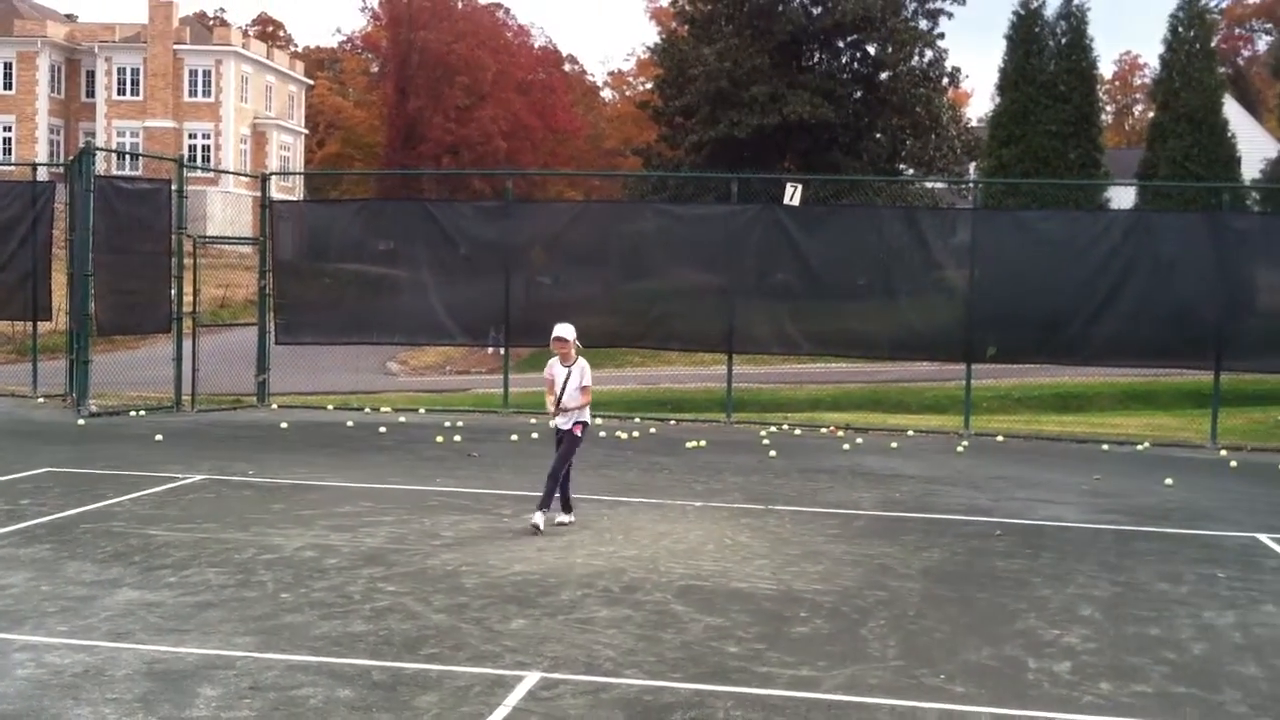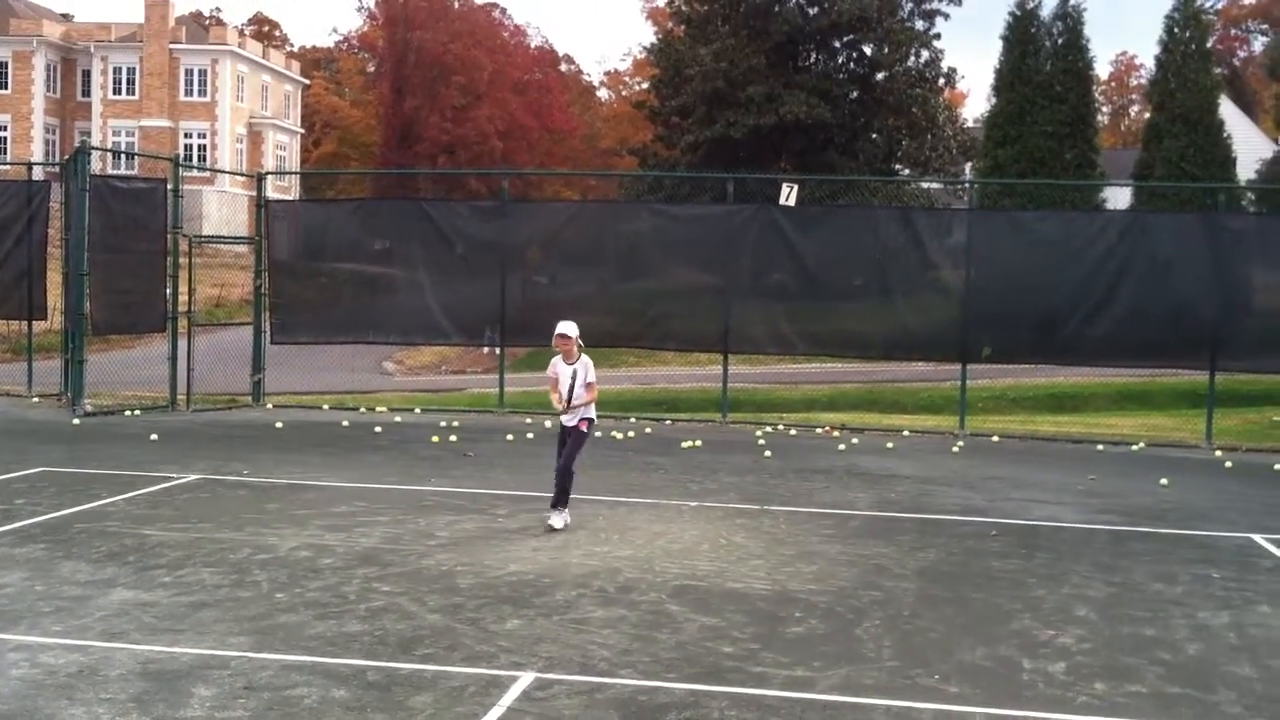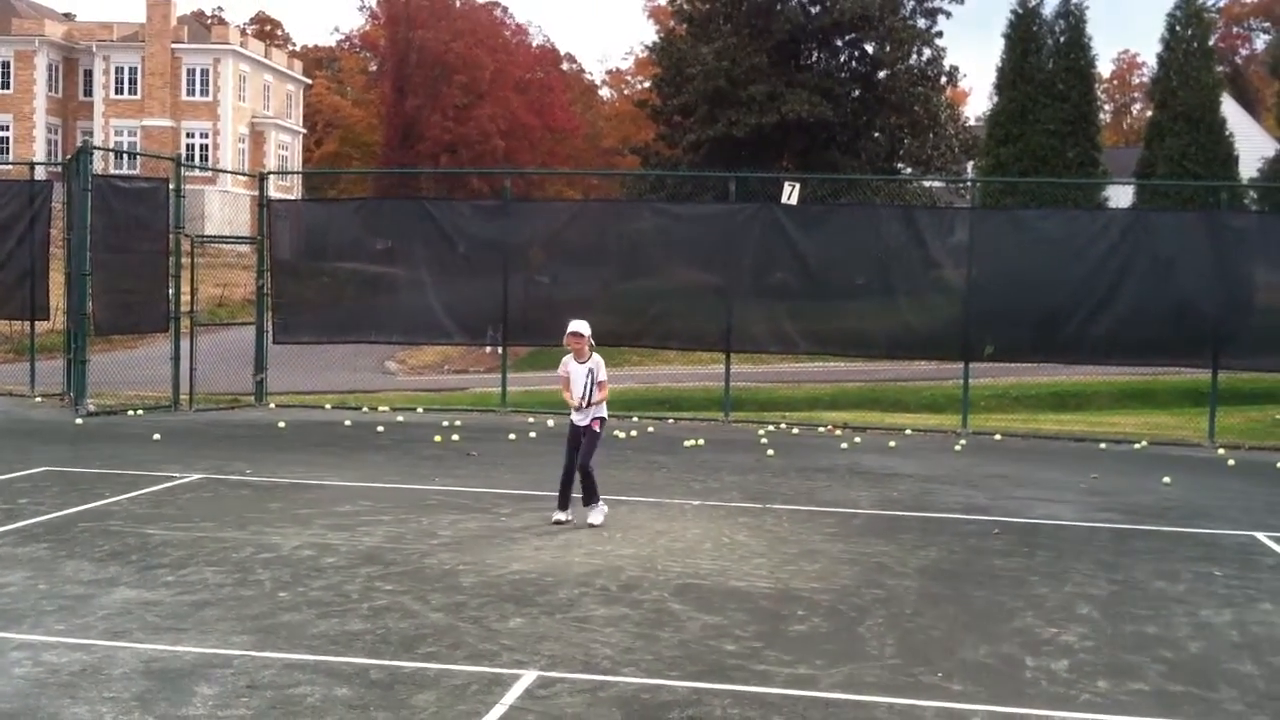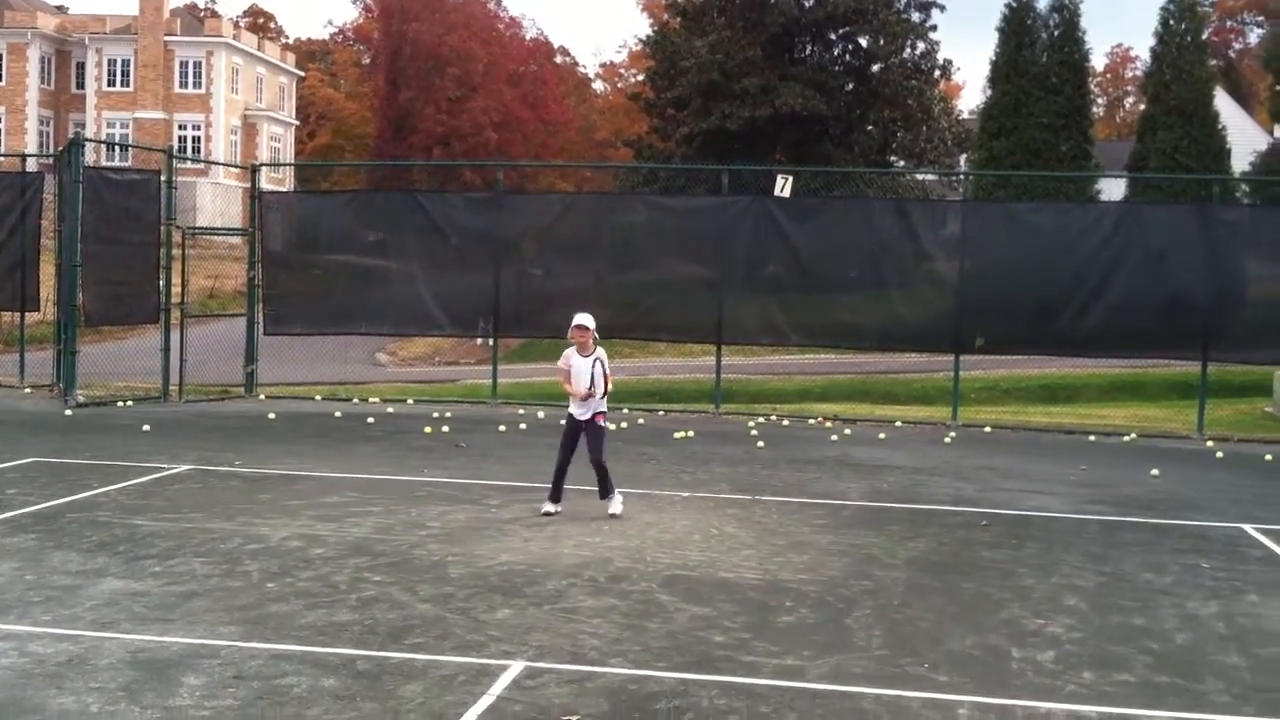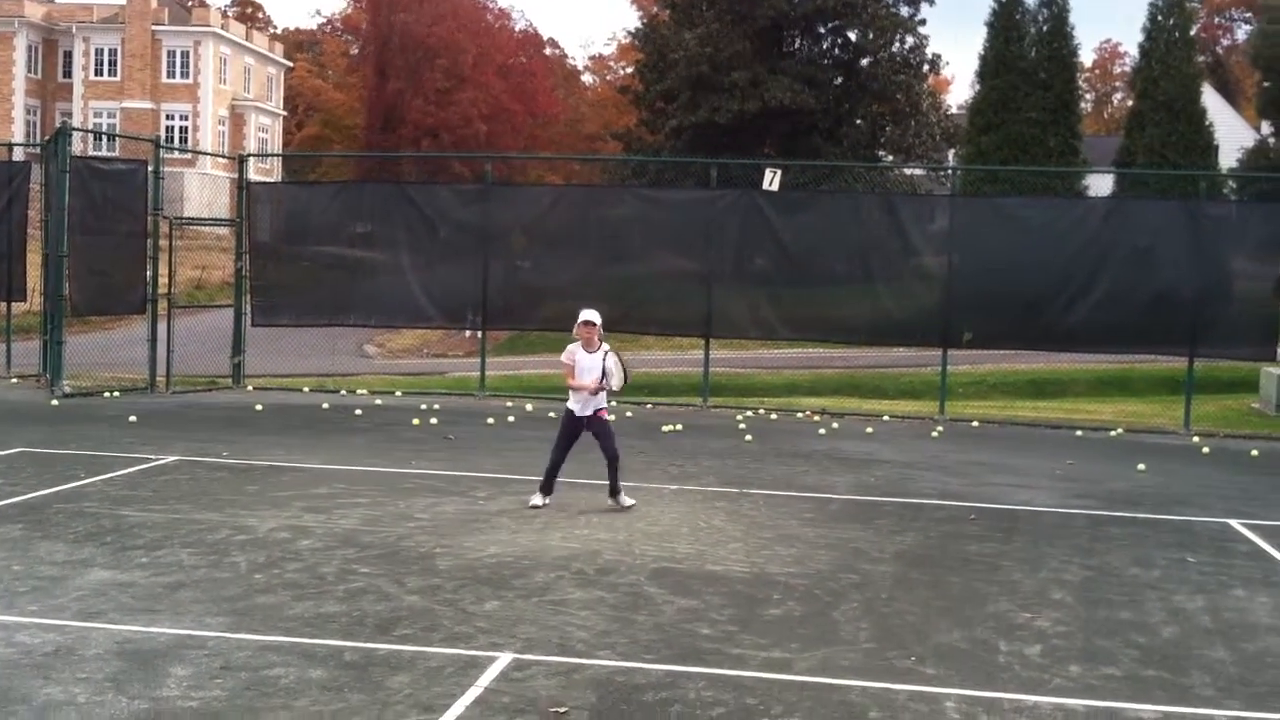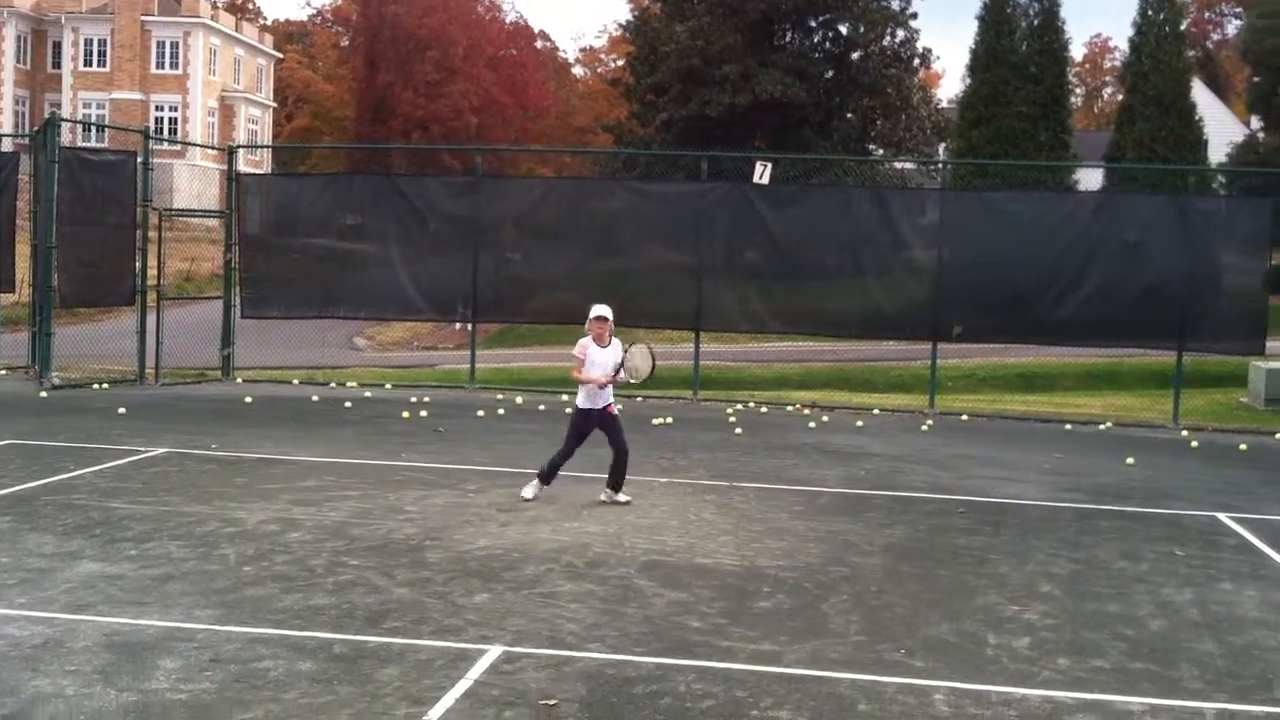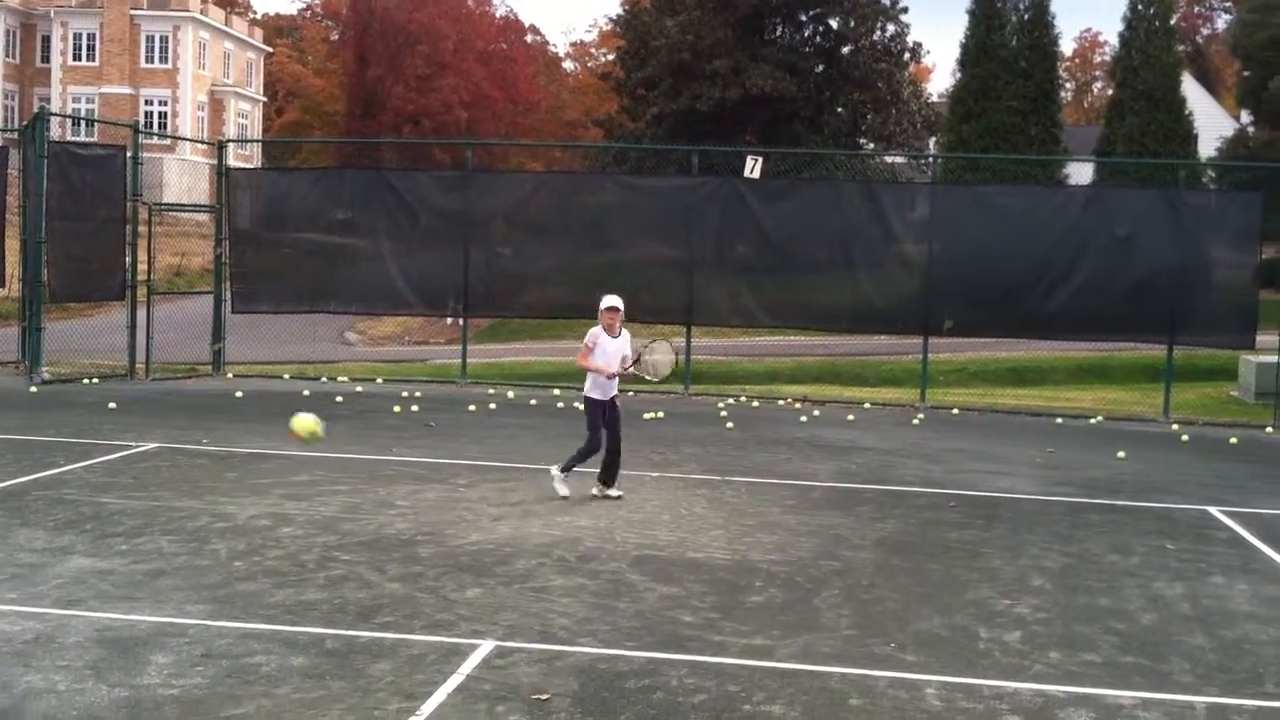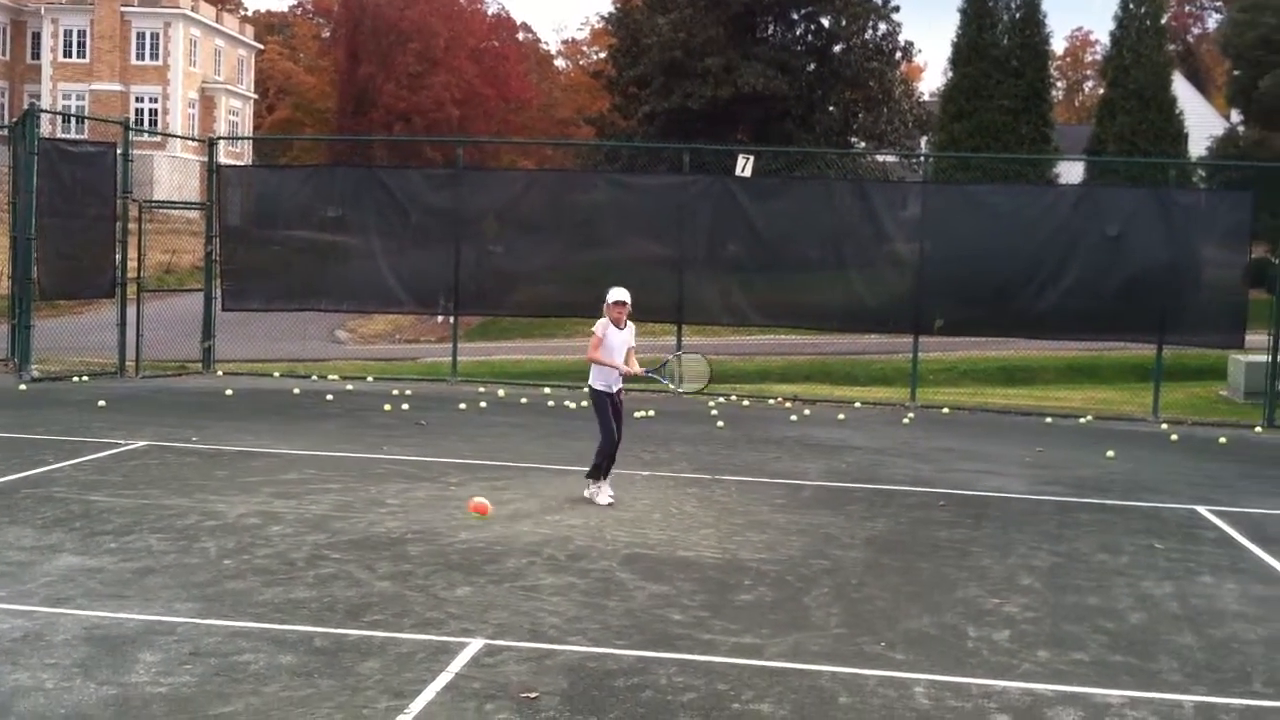
dt=0.1s
person 1, frame 1
left shoulder: (582, 365)
right shoulder: (552, 364)
left elbow: (587, 398)
right elbow: (550, 393)
left wrist: (569, 407)
right wrist: (551, 407)
left hip: (578, 422)
right hip: (560, 423)
left knee: (557, 468)
right knee: (561, 469)
left ankle: (542, 512)
right ankle: (567, 511)
person 1, frame 2
left shoulder: (585, 362)
right shoulder: (555, 363)
left elbow: (593, 395)
right elbow: (553, 392)
left wrist: (576, 404)
right wrist: (558, 405)
left hip: (583, 419)
right hip: (565, 420)
left knee: (565, 465)
right knee: (562, 466)
left ankle: (558, 509)
right ankle: (560, 510)
person 1, frame 3
left shoulder: (596, 360)
right shoulder: (566, 362)
left elbow: (604, 391)
right elbow: (565, 391)
left wrist: (591, 401)
right wrist: (573, 402)
left hip: (596, 418)
right hip: (576, 419)
left knee: (584, 464)
right knee: (568, 466)
left ankle: (594, 505)
right ankle: (563, 509)
person 1, frame 4
left shoulder: (600, 354)
right shoulder: (568, 355)
left elbow: (607, 385)
right elbow: (565, 384)
left wrist: (597, 393)
right wrist: (577, 393)
left hip: (596, 413)
right hip: (575, 412)
left knee: (597, 458)
right knee: (562, 459)
left ankle: (610, 497)
right ankle: (553, 500)
person 1, frame 5
left shoulder: (604, 350)
right shoulder: (572, 350)
right elbow: (569, 380)
left wrist: (602, 385)
right wrist: (586, 386)
left hip: (598, 409)
right hip: (575, 409)
left knee: (612, 453)
right knee: (558, 454)
left ankle: (616, 494)
right ankle: (543, 493)
person 1, frame 6
left shoulder: (616, 344)
right shoulder: (584, 344)
left elbow: (619, 372)
right elbow: (575, 374)
left wrist: (618, 378)
right wrist: (594, 379)
left hip: (605, 404)
right hip: (584, 405)
left knee: (621, 449)
right knee: (567, 450)
left ankle: (613, 490)
right ankle: (540, 481)
person 1, frame 7
left shoulder: (625, 335)
right shoulder: (595, 333)
left elbow: (625, 363)
right elbow: (580, 361)
left wrist: (627, 370)
right wrist: (602, 369)
left hip: (611, 395)
right hip: (594, 395)
left knee: (615, 442)
right knee: (594, 443)
left ankle: (605, 485)
right ankle: (561, 471)
person 1, frame 8
left shoulder: (630, 327)
right shoulder: (602, 325)
left elbow: (629, 357)
right elbow: (591, 355)
left wrist: (635, 368)
right wrist: (617, 366)
left hip: (615, 388)
right hip: (599, 388)
left knee: (616, 438)
right knee: (610, 437)
left ankle: (600, 479)
right ankle: (594, 483)
